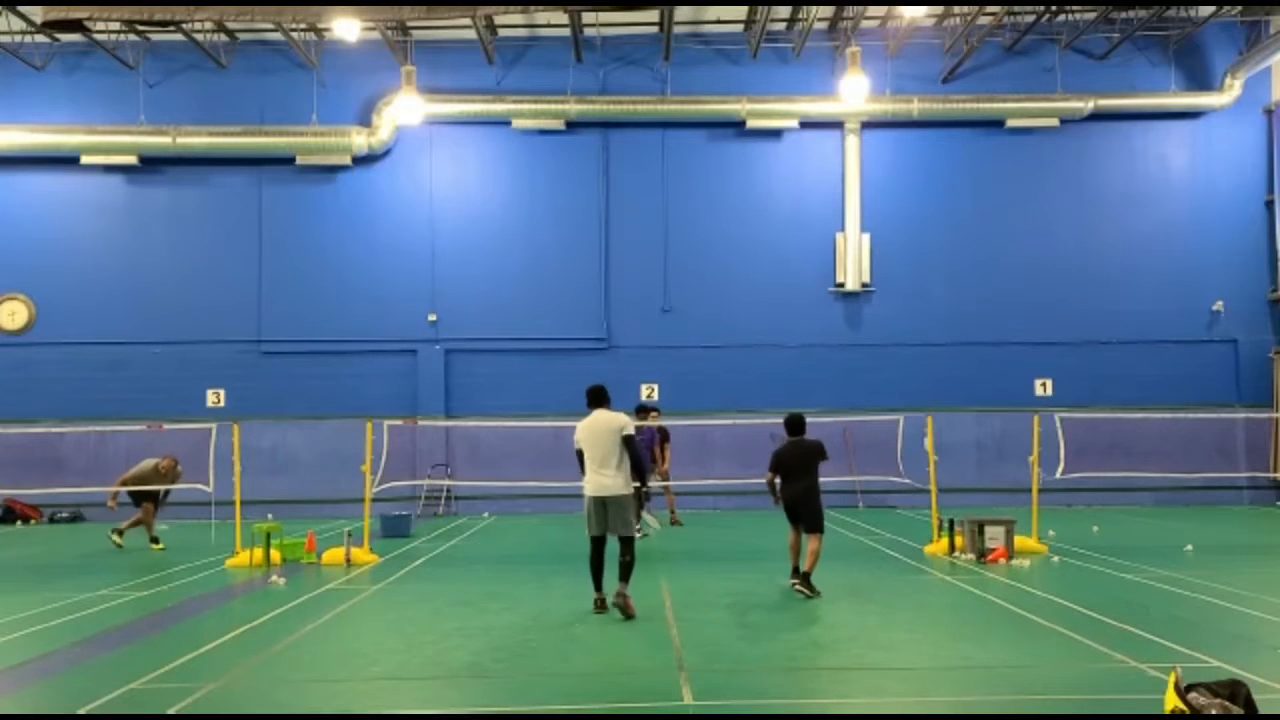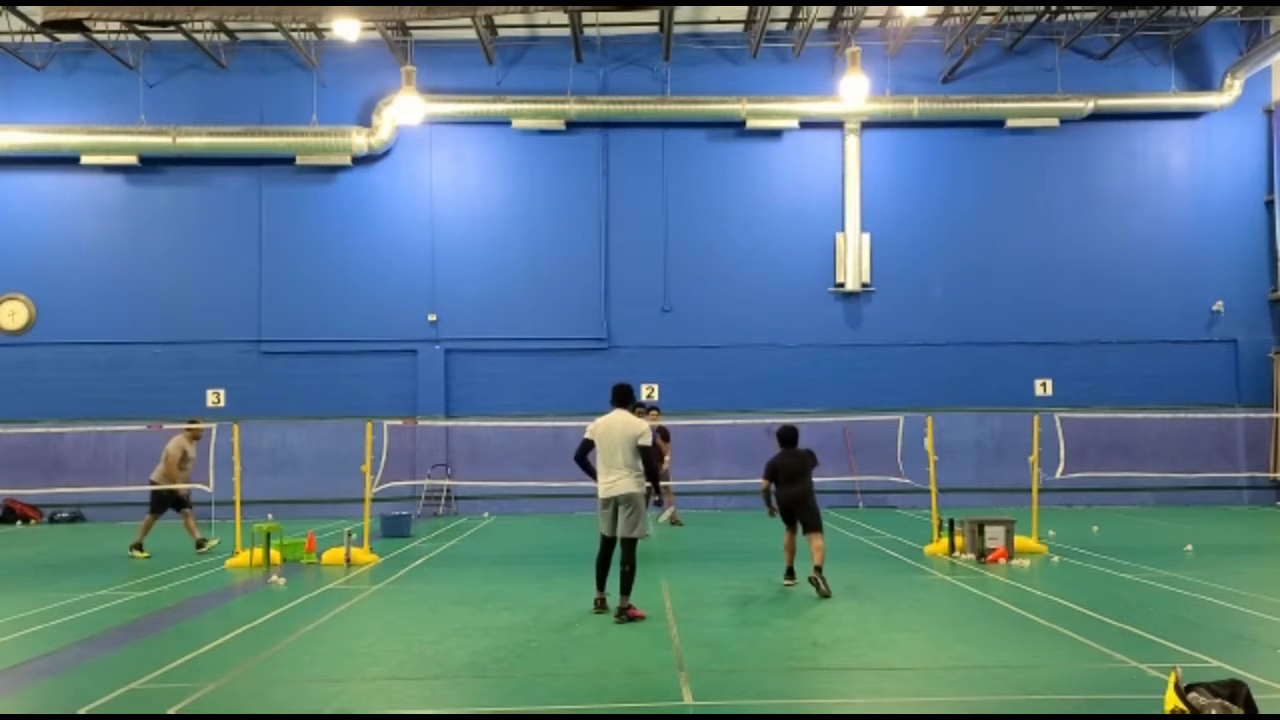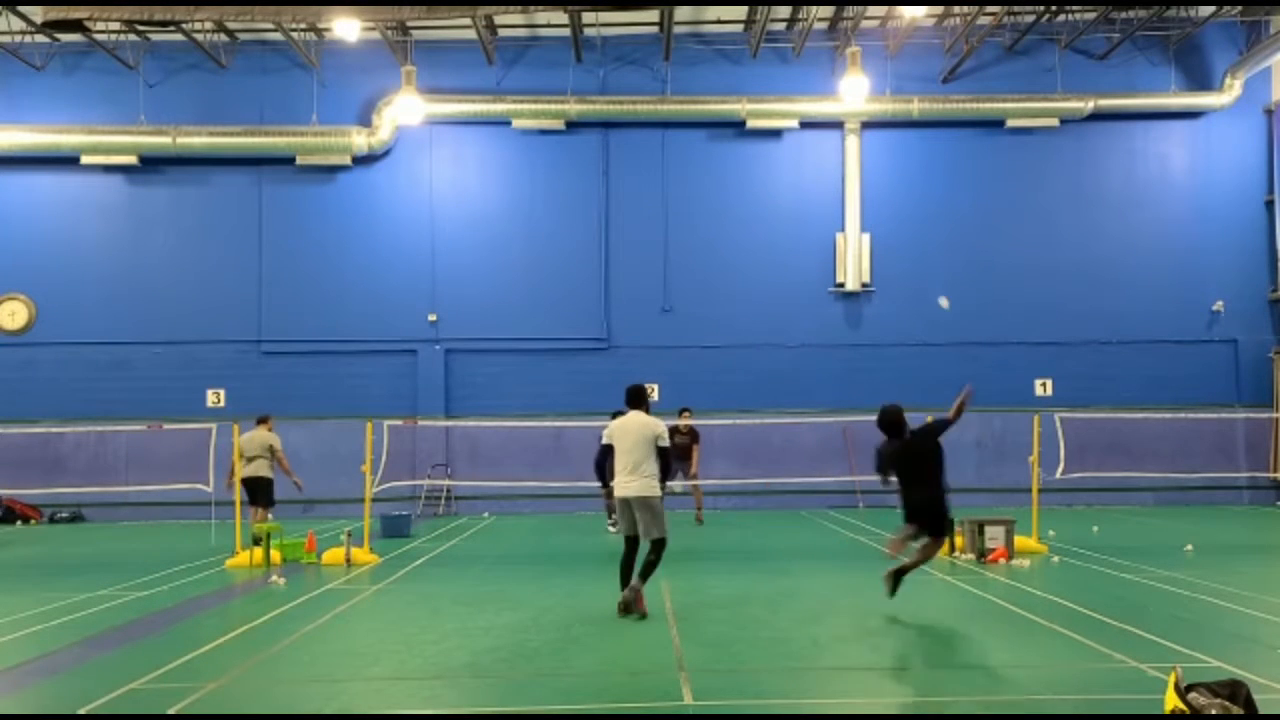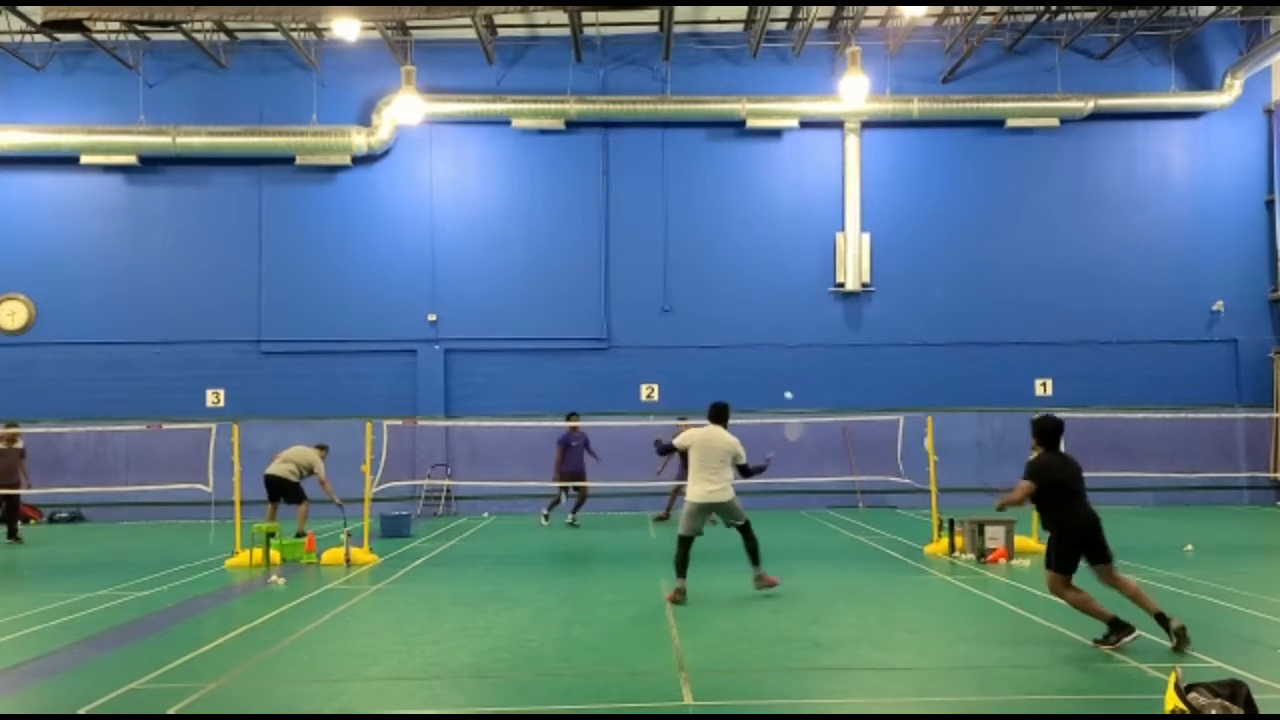
dt=1s
person 1, frame 1
left shoulder: (581, 428)
right shoulder: (621, 420)
right elbow: (634, 455)
right wrist: (643, 484)
left hip: (592, 491)
right hip: (619, 490)
left knee: (597, 544)
right knee: (626, 542)
left ankle: (599, 598)
right ankle: (621, 592)
person 1, frame 2
left shoulder: (597, 425)
right shoulder: (640, 426)
left elbow: (579, 456)
right elbow: (649, 463)
right wrist: (656, 489)
left hip: (606, 491)
right hip: (631, 490)
left knee: (606, 544)
right knee: (628, 547)
left ankle: (600, 598)
right ankle: (624, 607)
person 1, frame 3
left shoulder: (613, 426)
right shoulder: (656, 425)
left elbow: (600, 461)
right elbow: (666, 462)
left wrist: (606, 486)
right wrist: (662, 481)
left hip: (621, 492)
right hip: (647, 491)
left knee: (630, 545)
right knee: (658, 543)
left ankle: (627, 598)
right ankle: (634, 589)
person 1, frame 4
left shoulder: (692, 434)
right shoulder: (733, 442)
left elbow: (663, 451)
right elbow: (746, 473)
left wrist: (658, 443)
right wrist: (763, 466)
left hip: (696, 497)
right hip: (723, 497)
left knee: (684, 543)
right knee: (746, 530)
left ankle: (680, 588)
right ankle: (759, 576)
person 2, frame 1
left shoulder: (779, 452)
right shoulder: (816, 446)
left elbow: (769, 479)
right elbow: (824, 458)
left wrist: (775, 495)
left hip: (788, 498)
right hip: (809, 497)
left knee: (795, 530)
right knee: (815, 538)
left ankle: (795, 573)
right ankle: (805, 579)
person 2, frame 2
left shoulder: (773, 462)
right shoulder: (807, 454)
left elbow: (765, 487)
left wrist: (769, 505)
left hip: (784, 501)
right hip: (805, 499)
left knee: (790, 530)
right knee: (816, 538)
left ankle: (789, 573)
right ankle: (817, 572)
person 2, frame 3
left shoulder: (885, 452)
right shoulder: (923, 435)
left elbow: (884, 475)
right elbow: (954, 415)
right wrist: (963, 398)
left hip: (912, 499)
right hip: (933, 499)
left knee: (915, 529)
right knee: (936, 541)
right ankle: (901, 571)
person 2, frame 4
left shoulder: (1037, 465)
right shoulder: (1069, 461)
left elbow: (1018, 498)
left wrist: (1003, 502)
left hip: (1067, 530)
right hip: (1090, 523)
left knee: (1058, 586)
right knee: (1112, 577)
left ankle: (1119, 627)
right ankle: (1167, 623)
